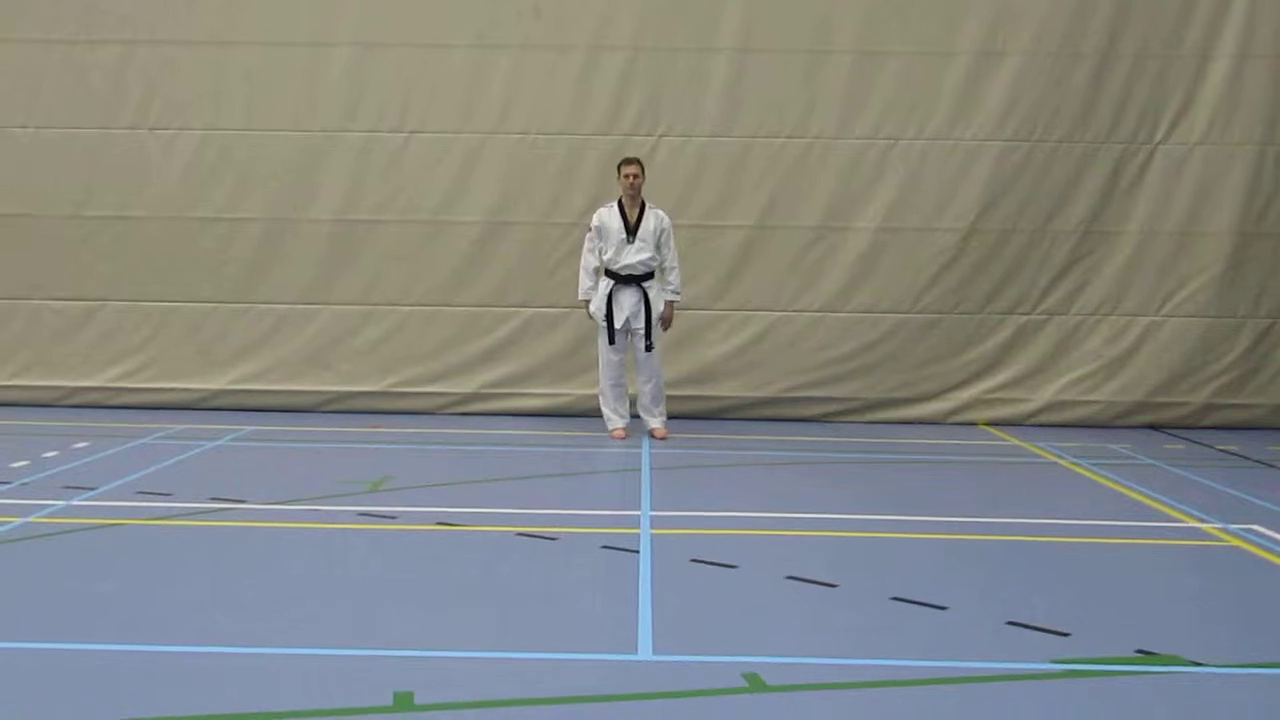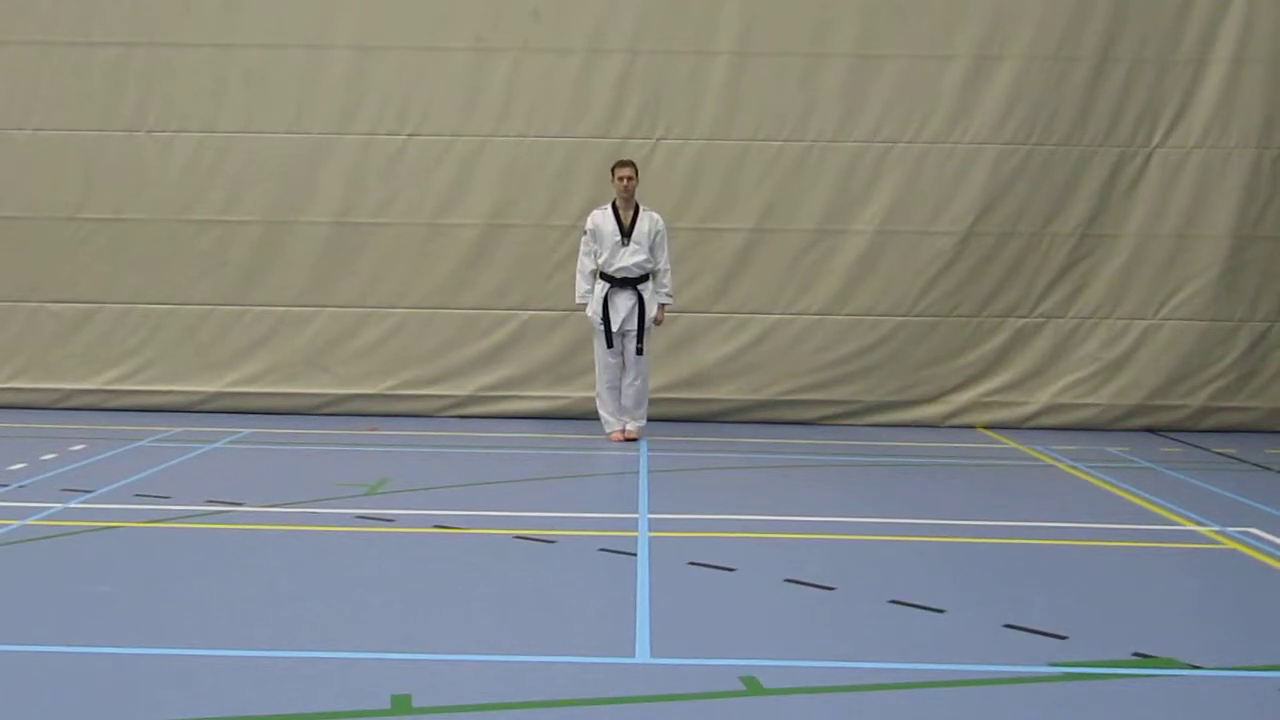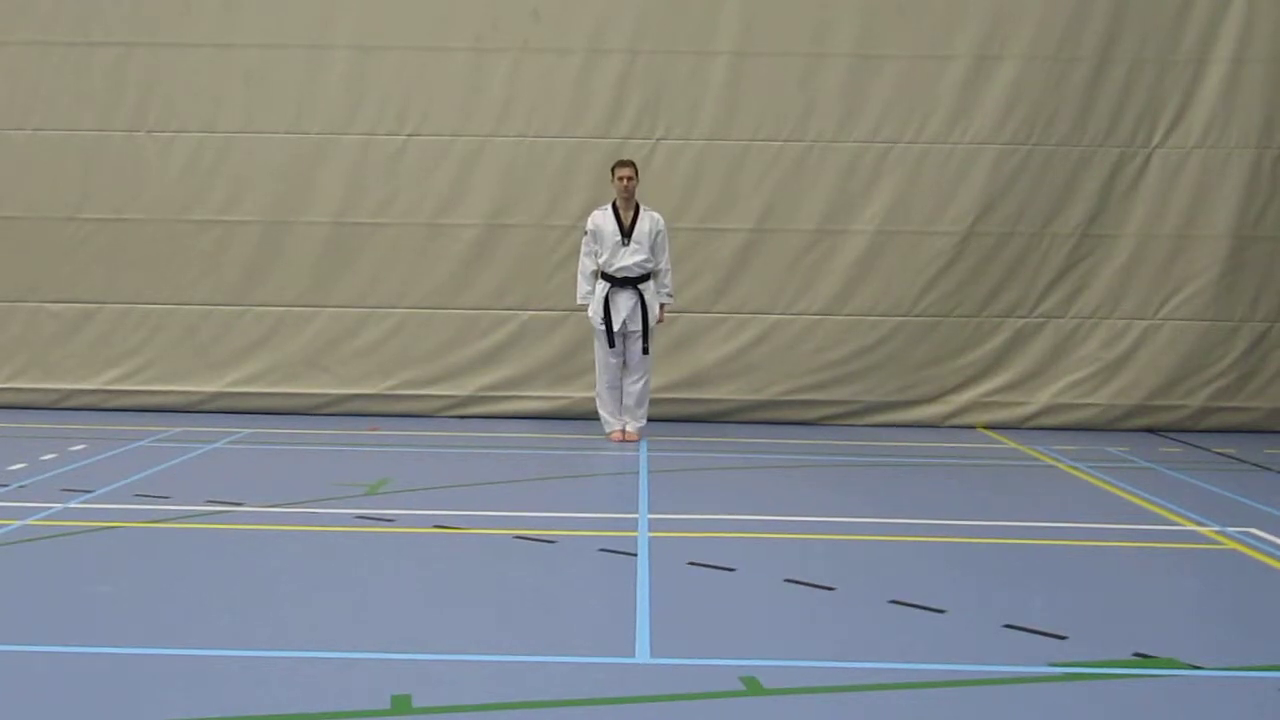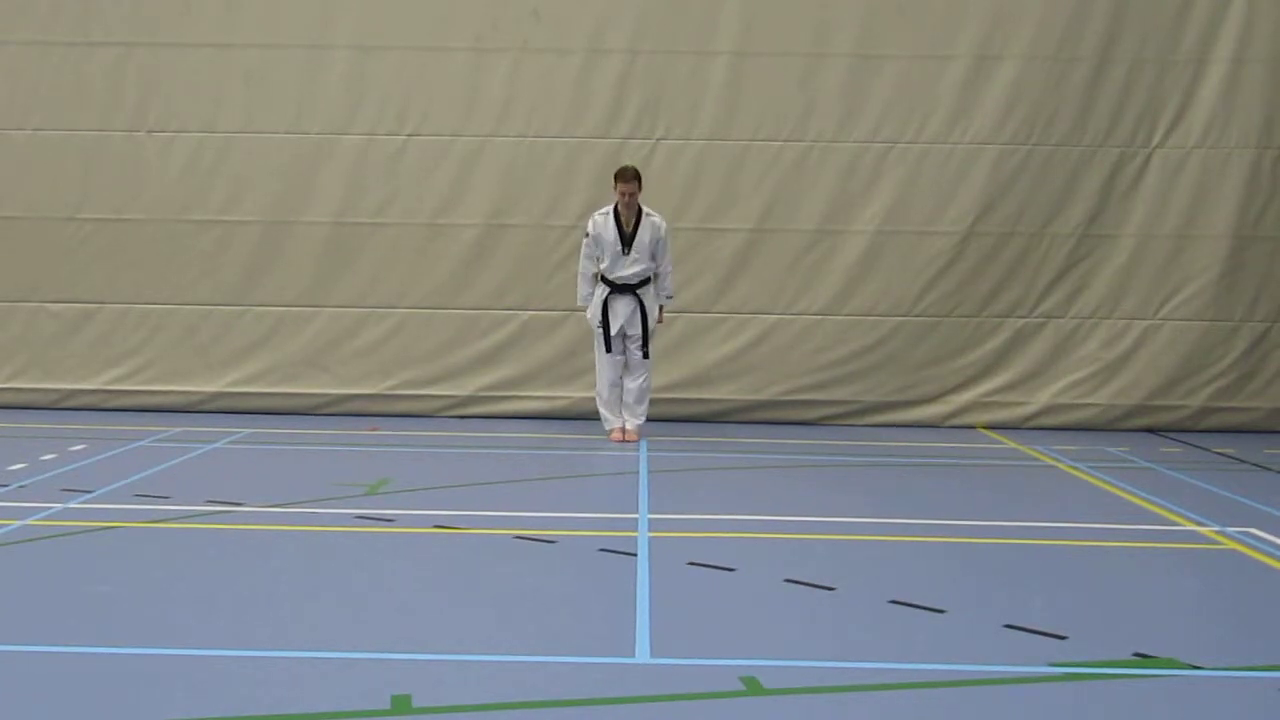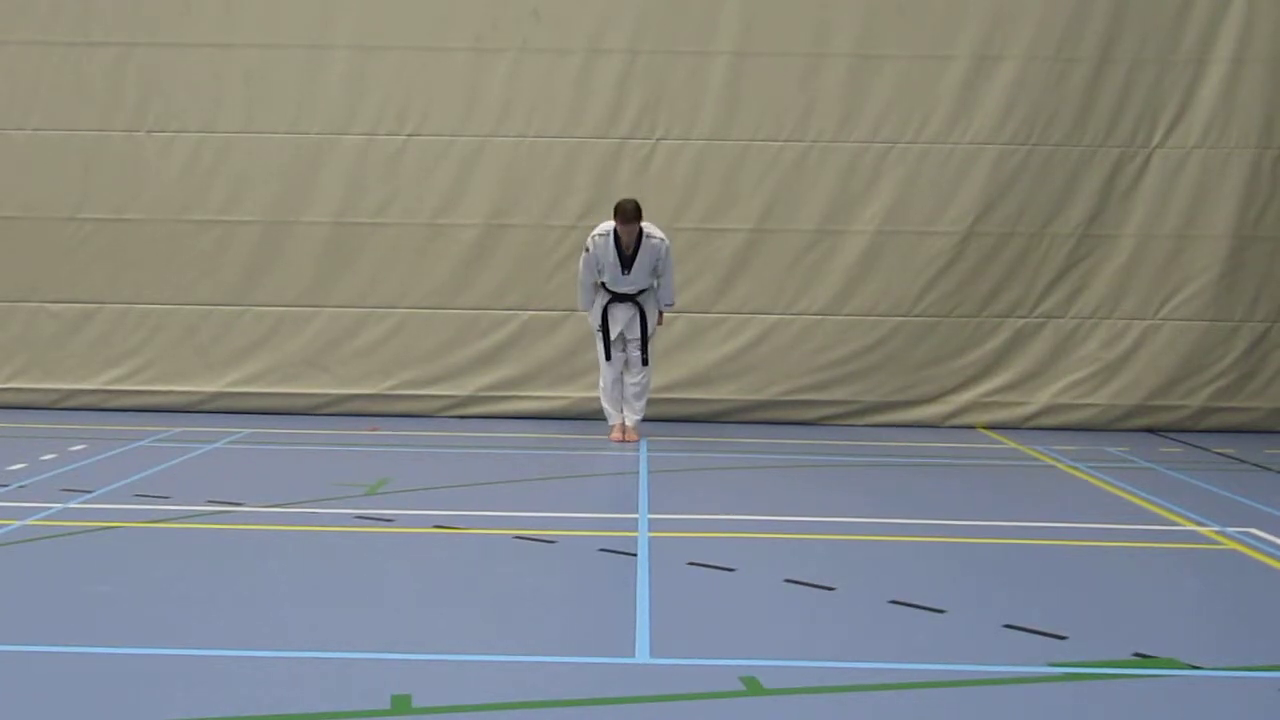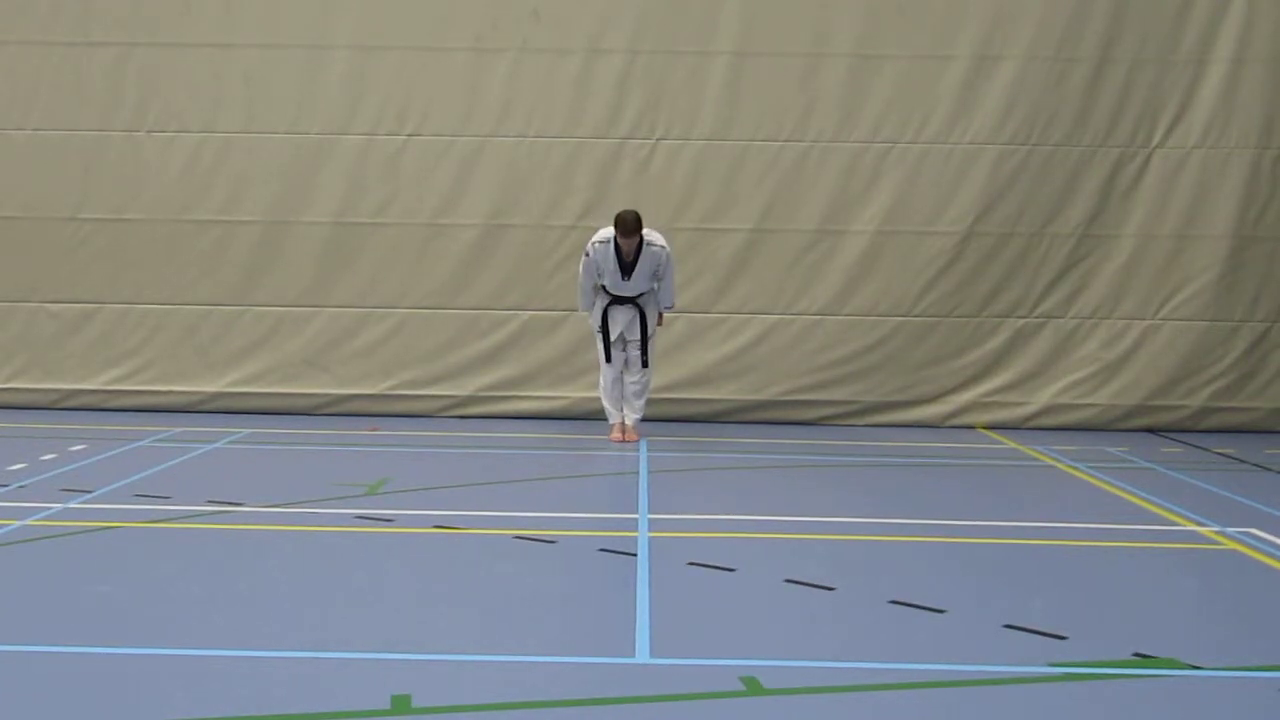
dt=0.5s
person 1, frame 1
left shoulder: (659, 219)
right shoulder: (603, 216)
left elbow: (671, 263)
right elbow: (589, 259)
left wrist: (670, 302)
right wrist: (588, 298)
left hip: (646, 294)
right hip: (612, 294)
left knee: (649, 362)
right knee: (611, 362)
left ankle: (655, 420)
right ankle: (616, 421)
person 1, frame 2
left shoulder: (653, 221)
right shoulder: (597, 219)
left elbow: (662, 265)
right elbow: (586, 263)
left wrist: (662, 305)
right wrist: (586, 301)
left hip: (640, 298)
right hip: (608, 297)
left knee: (636, 365)
right knee: (608, 365)
left ankle: (633, 422)
right ankle: (613, 423)
person 1, frame 3
left shoulder: (654, 220)
right shoulder: (597, 219)
left elbow: (663, 265)
right elbow: (587, 263)
left wrist: (662, 304)
right wrist: (588, 302)
left hip: (641, 297)
right hip: (608, 297)
left knee: (638, 365)
right knee: (609, 365)
left ankle: (633, 424)
right ankle: (613, 423)
person 1, frame 4
left shoulder: (656, 224)
right shoulder: (598, 221)
left elbow: (663, 267)
right elbow: (587, 265)
left wrist: (661, 304)
right wrist: (588, 304)
left hip: (641, 300)
right hip: (608, 300)
left knee: (638, 366)
right knee: (608, 367)
left ankle: (632, 424)
right ankle: (614, 423)
person 1, frame 5
left shoulder: (658, 242)
right shoulder: (597, 239)
left elbow: (664, 278)
right elbow: (587, 277)
left wrist: (662, 309)
right wrist: (589, 310)
left hip: (642, 305)
right hip: (608, 305)
left knee: (638, 366)
right knee: (610, 365)
left ankle: (631, 422)
right ankle: (616, 421)
person 1, frame 6
left shoulder: (658, 248)
right shoulder: (597, 245)
left elbow: (665, 281)
right elbow: (587, 281)
left wrist: (661, 310)
right wrist: (590, 310)
left hip: (642, 307)
right hip: (609, 306)
left knee: (638, 366)
right knee: (610, 365)
left ankle: (631, 421)
right ankle: (616, 421)
